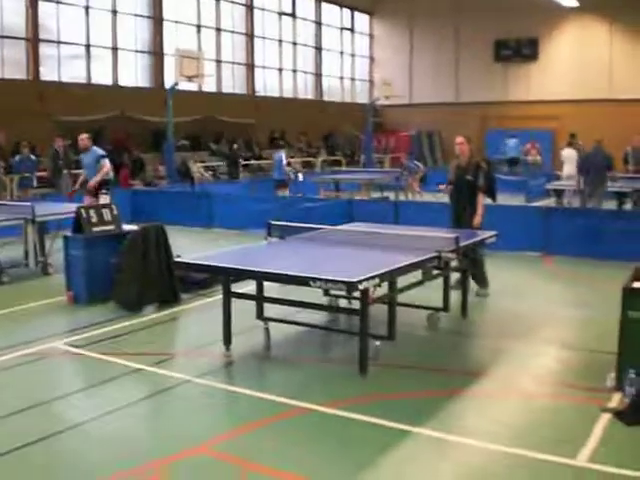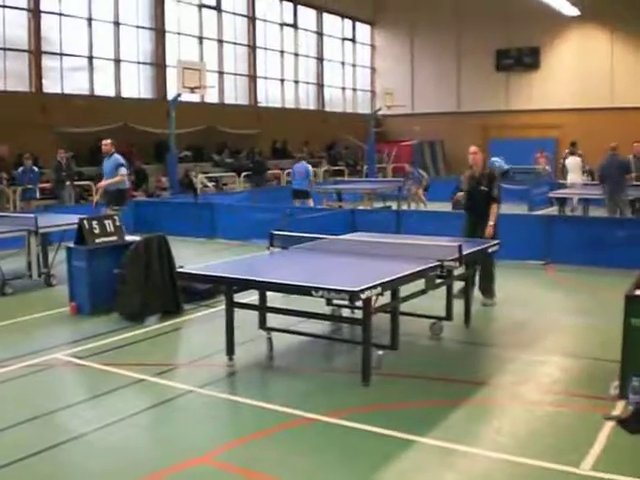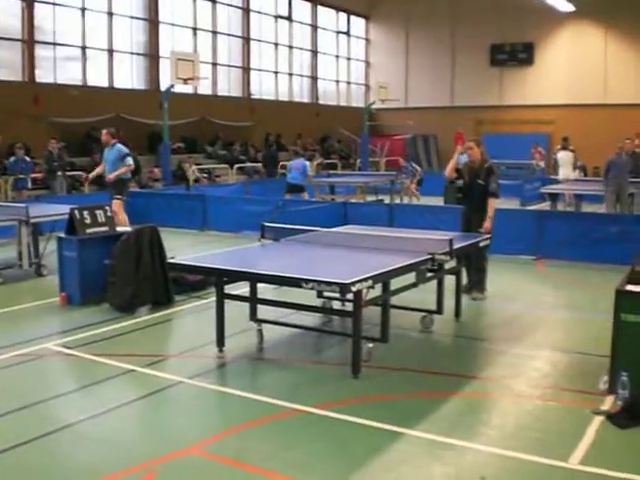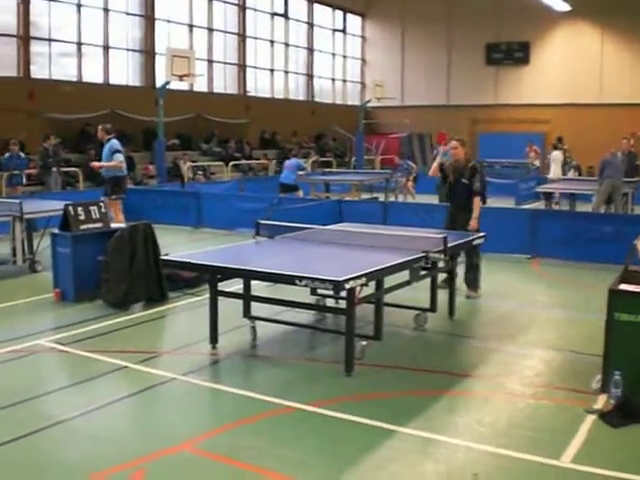
dt=0.5s
person 1, frame 1
left shoulder: (477, 166)
right shoulder: (454, 166)
left elbow: (481, 192)
left wrist: (479, 214)
right wrist: (447, 188)
left hip: (471, 212)
right hip: (456, 211)
left knee: (473, 248)
left ankle: (482, 284)
person 1, frame 2
left shoulder: (491, 176)
right shoulder: (466, 176)
left elbow: (495, 202)
left wrist: (491, 224)
right wrist: (460, 197)
left hip: (485, 222)
right hip: (471, 220)
left knee: (486, 258)
left ankle: (488, 294)
person 1, frame 3
left shoulder: (489, 169)
right shoulder: (467, 168)
left elbow: (492, 196)
right elbow: (448, 175)
left wrist: (489, 218)
right wrist: (456, 155)
left hip: (481, 215)
right hip: (467, 213)
left knee: (479, 252)
left ankle: (479, 288)
right ankle: (471, 284)
person 1, frame 4
left shoulder: (473, 168)
right shoulder: (450, 166)
left elbow: (477, 195)
right elbow: (432, 174)
left wrist: (475, 217)
right wrist: (440, 155)
left hip: (467, 214)
right hip: (453, 211)
left knee: (471, 251)
left ankle: (473, 287)
